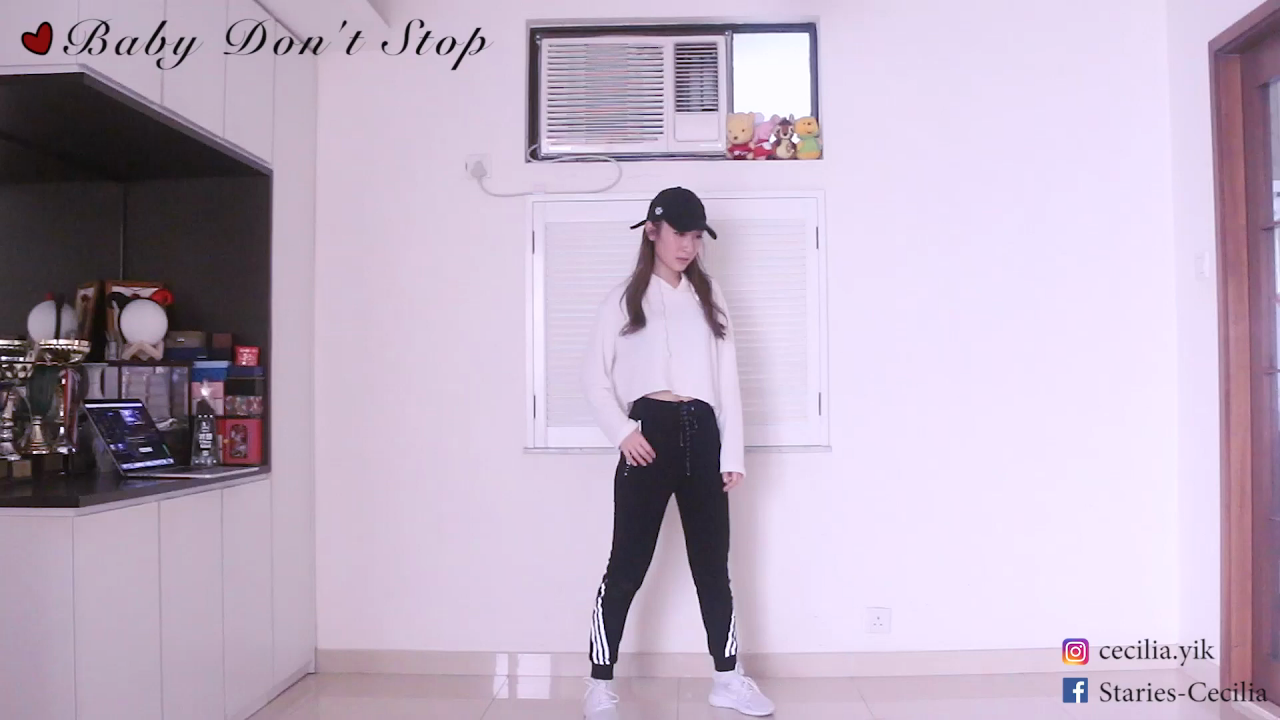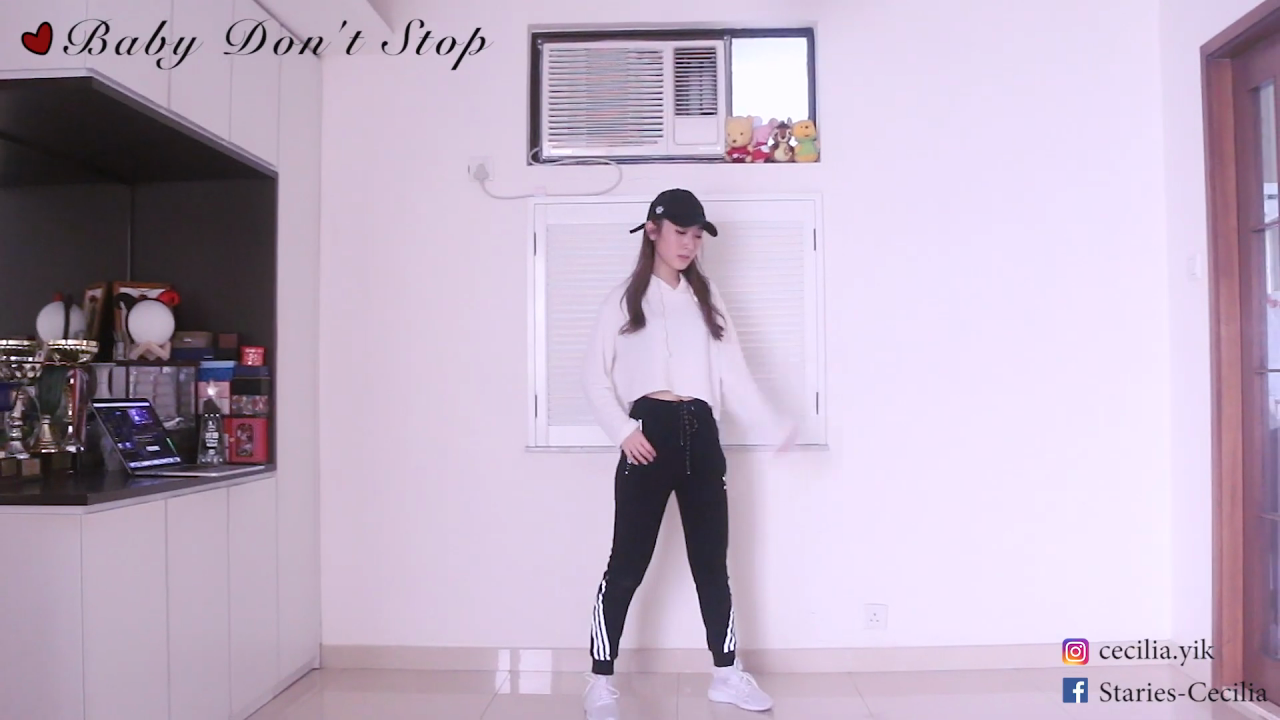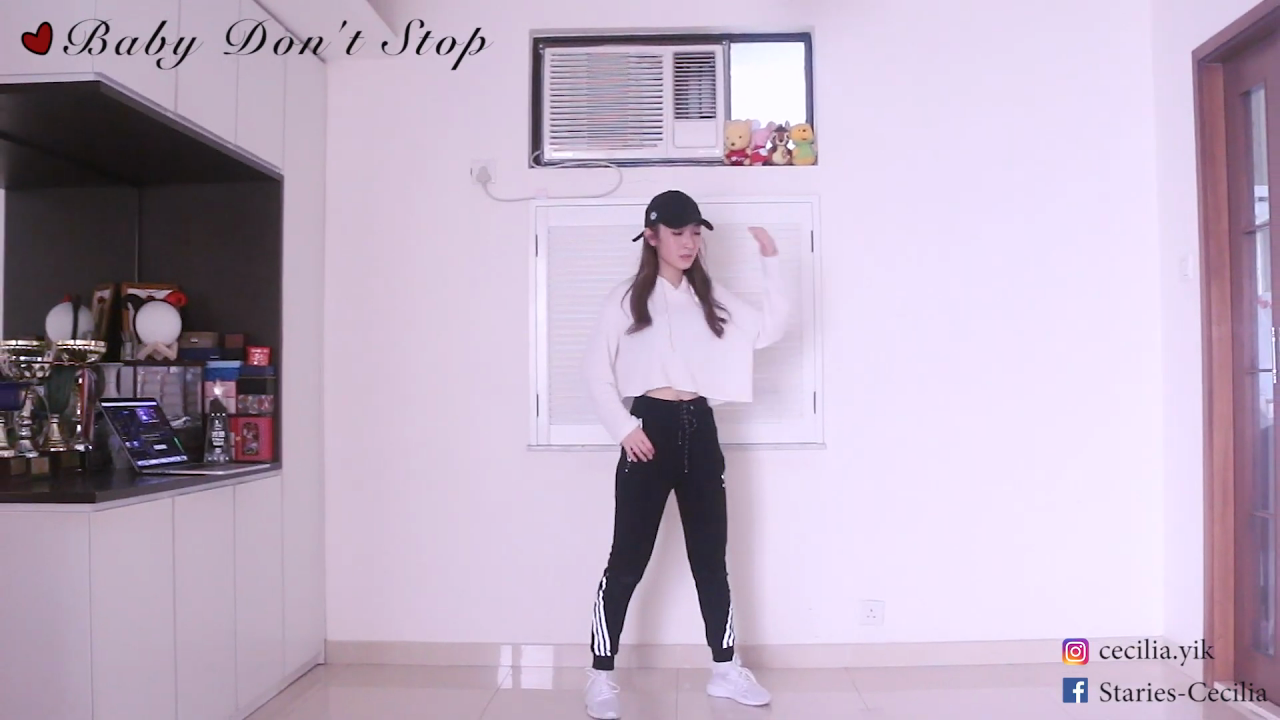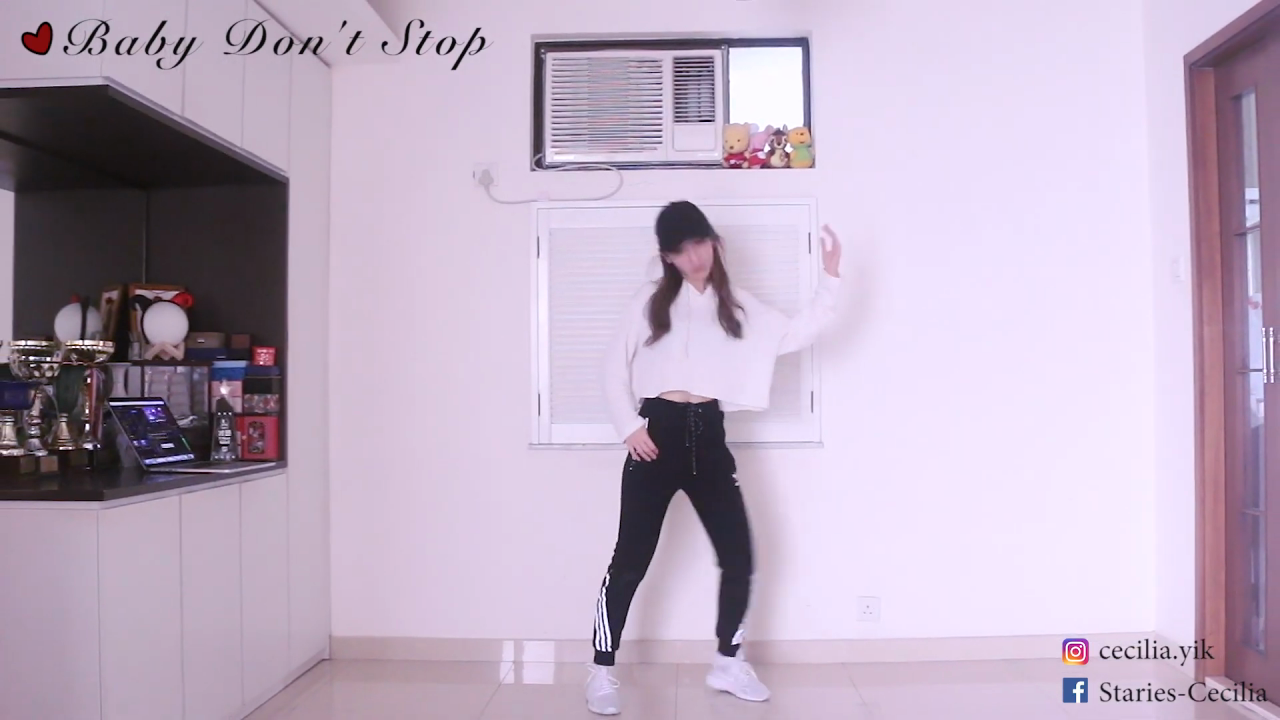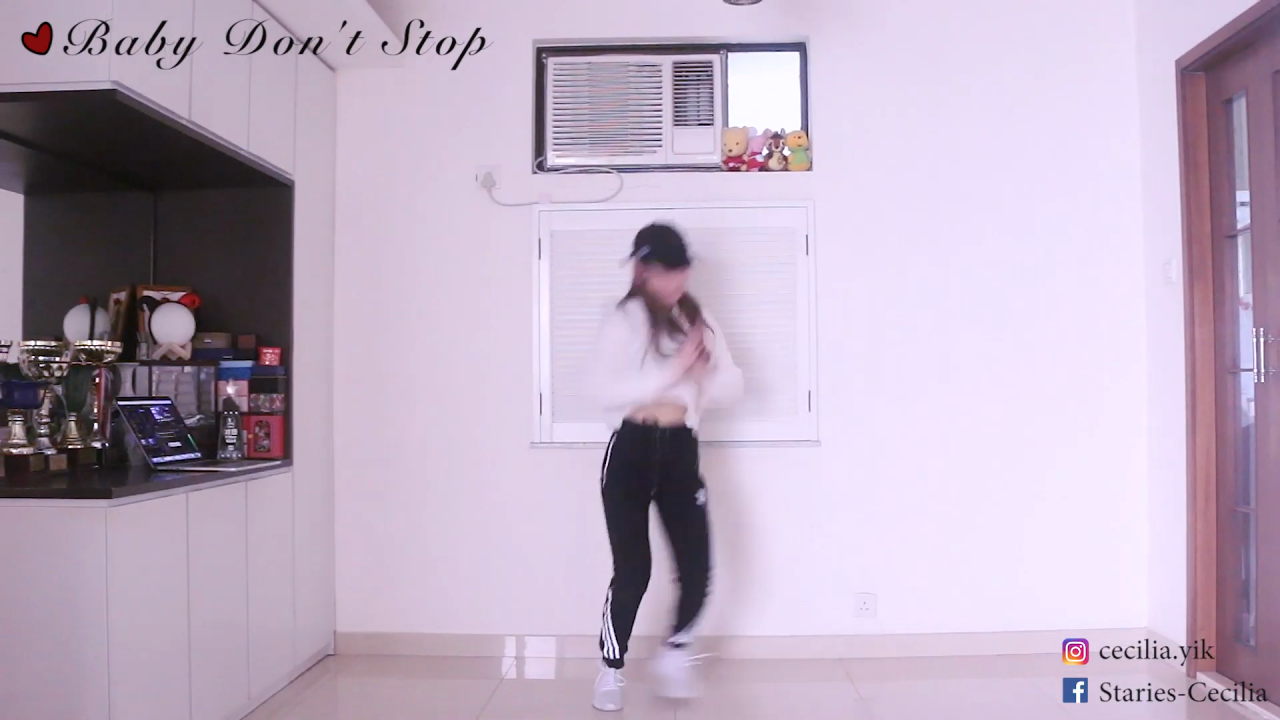
dt=1s
person 1, frame 1
left shoulder: (709, 295)
right shoulder: (625, 298)
left elbow: (727, 377)
right elbow: (594, 376)
left wrist: (733, 451)
right wrist: (622, 431)
left hip: (702, 434)
right hip: (650, 432)
left knee: (713, 564)
right knee: (627, 566)
person 1, frame 2
left shoulder: (706, 297)
right shoulder: (625, 298)
left elbow: (730, 373)
right elbow: (595, 375)
left wrist: (770, 422)
right wrist: (622, 430)
left hip: (700, 432)
right hip: (651, 430)
left knee: (712, 561)
right knee: (627, 562)
left ankle: (727, 673)
person 1, frame 3
left shoulder: (711, 299)
right shoulder: (627, 298)
left elbow: (769, 328)
right elbow: (596, 370)
left wrist: (772, 264)
right wrist: (623, 427)
left hip: (699, 431)
right hip: (650, 429)
left knee: (711, 558)
right knee: (627, 560)
left ankle: (726, 669)
right ankle: (601, 675)
person 1, frame 4
left shoulder: (739, 305)
right shoulder: (650, 302)
left elbow: (797, 335)
right elbow: (615, 368)
left wrist: (830, 279)
right wrist: (629, 426)
left hip: (708, 438)
right hip: (658, 433)
left knee: (738, 554)
right knee: (630, 561)
left ankle: (727, 662)
right ankle: (602, 671)
person 1, frame 5
left shoulder: (696, 319)
right shoulder: (623, 319)
left elbow: (728, 386)
right elbow: (609, 388)
left wrist: (703, 370)
right wrist: (672, 370)
left hip: (680, 452)
right hip: (631, 452)
left knee: (697, 571)
right knee: (631, 572)
left ankle: (674, 653)
right ankle: (610, 670)
